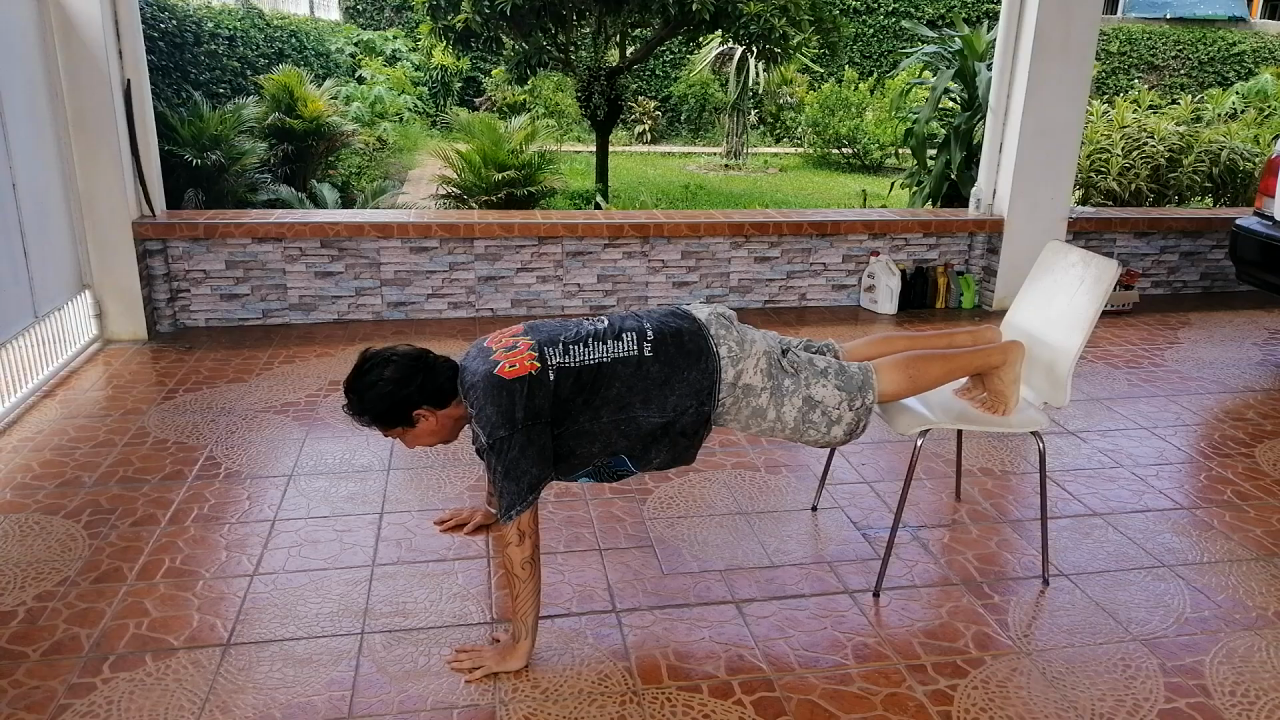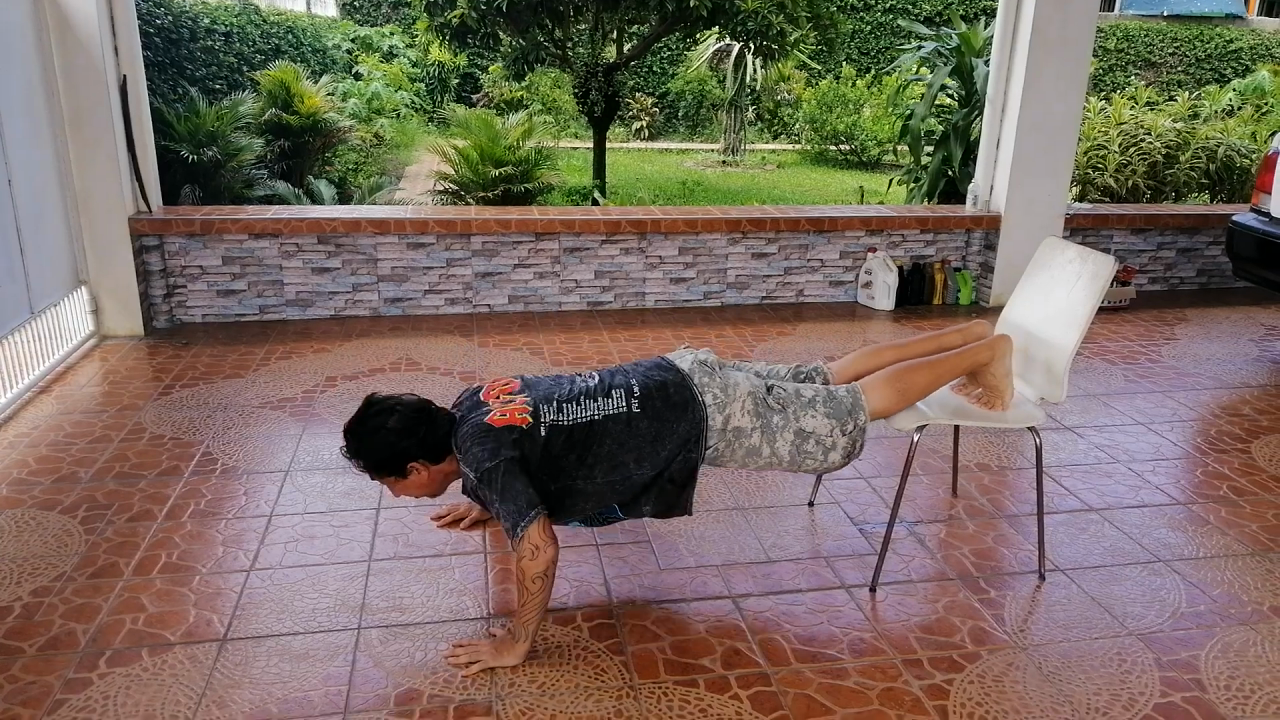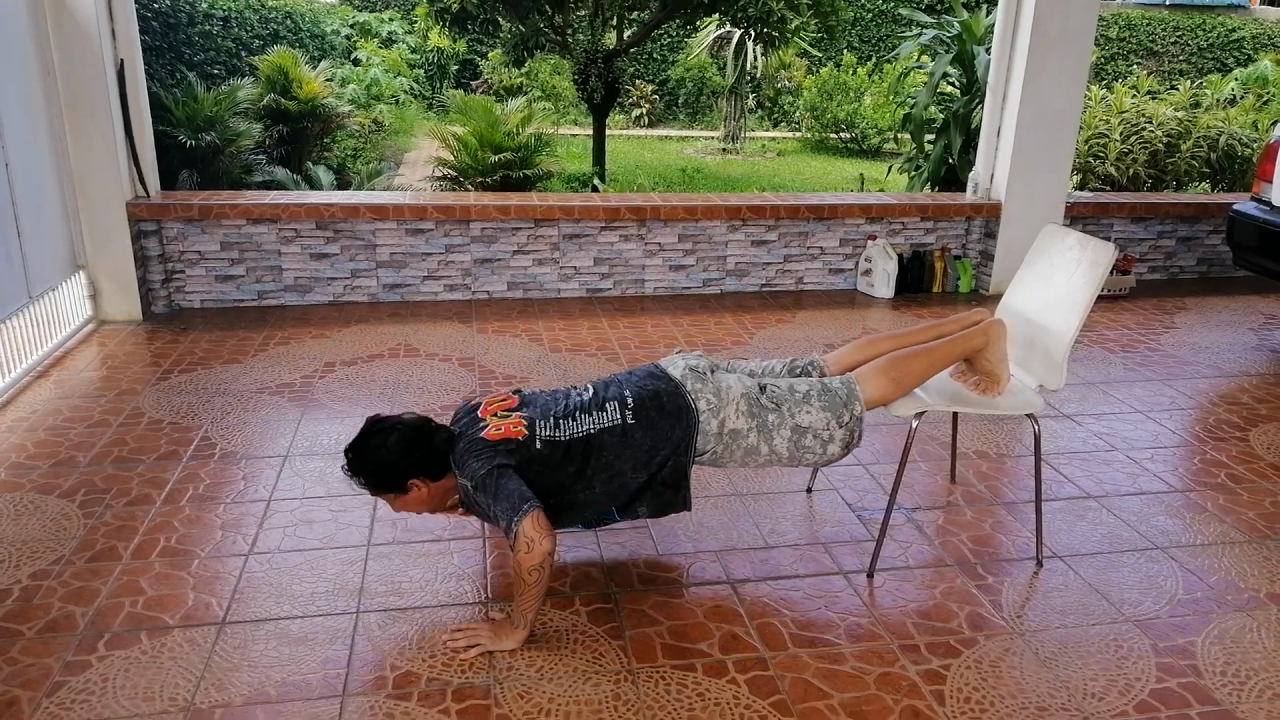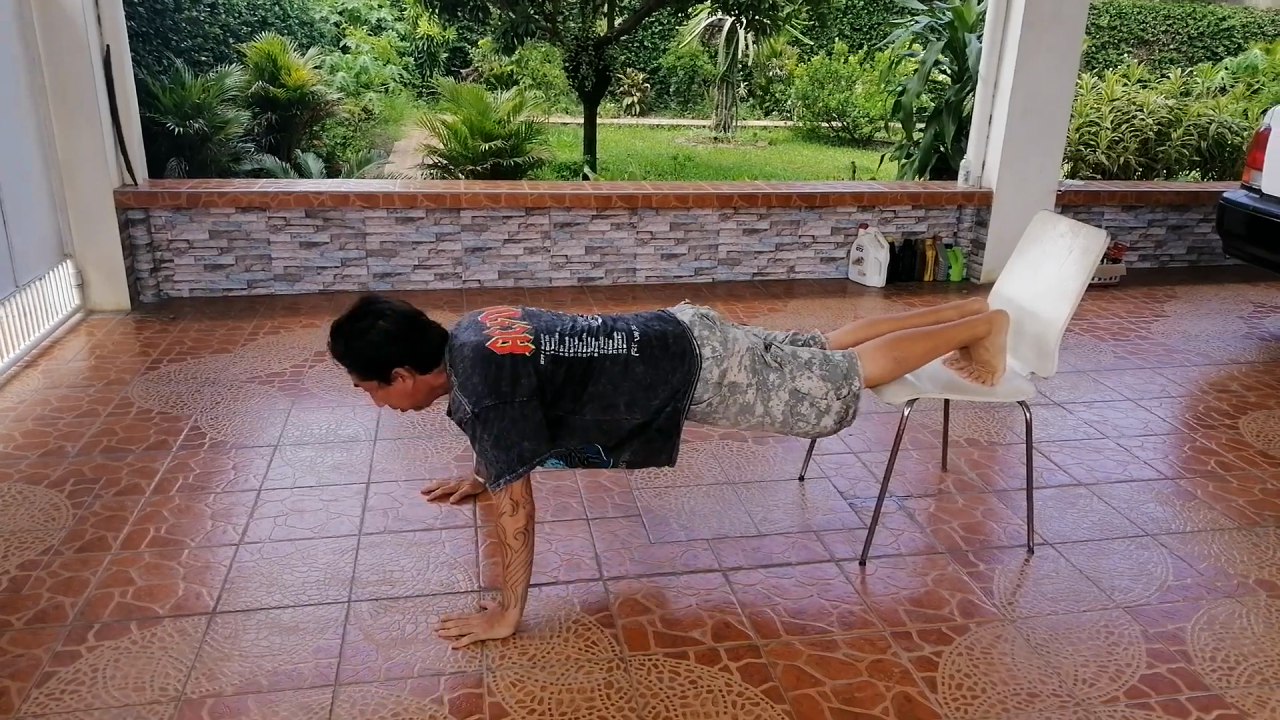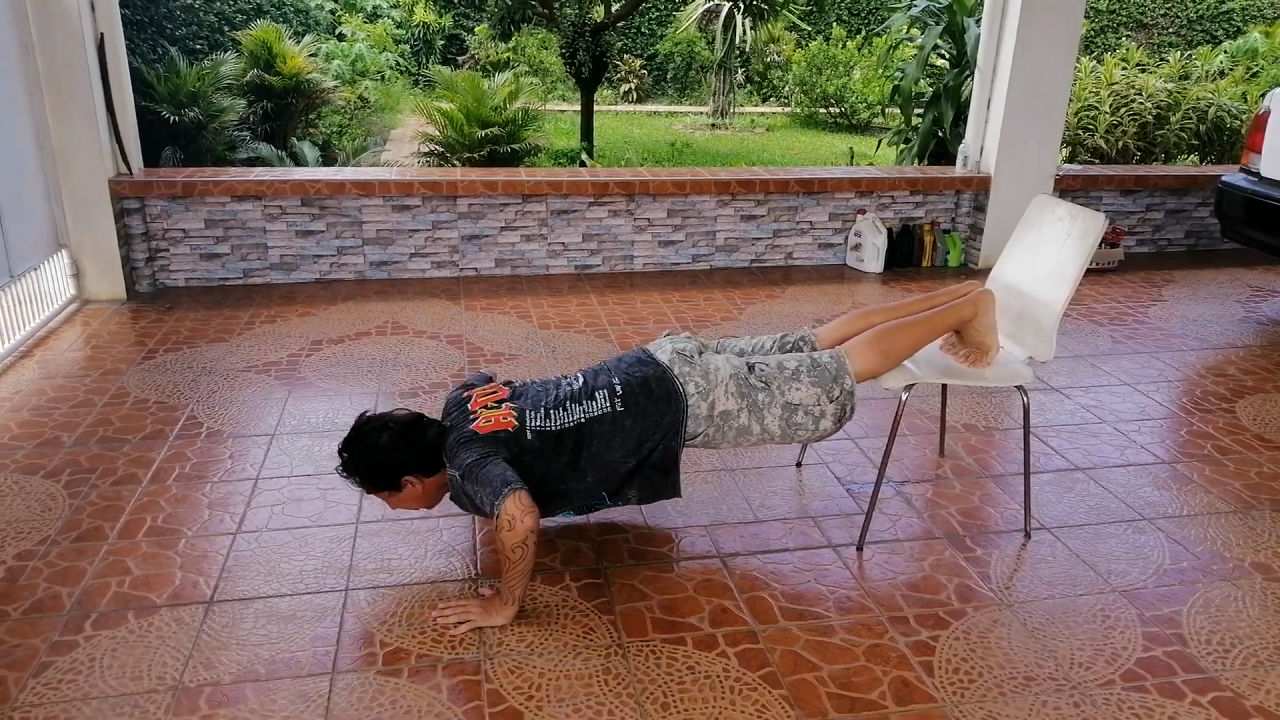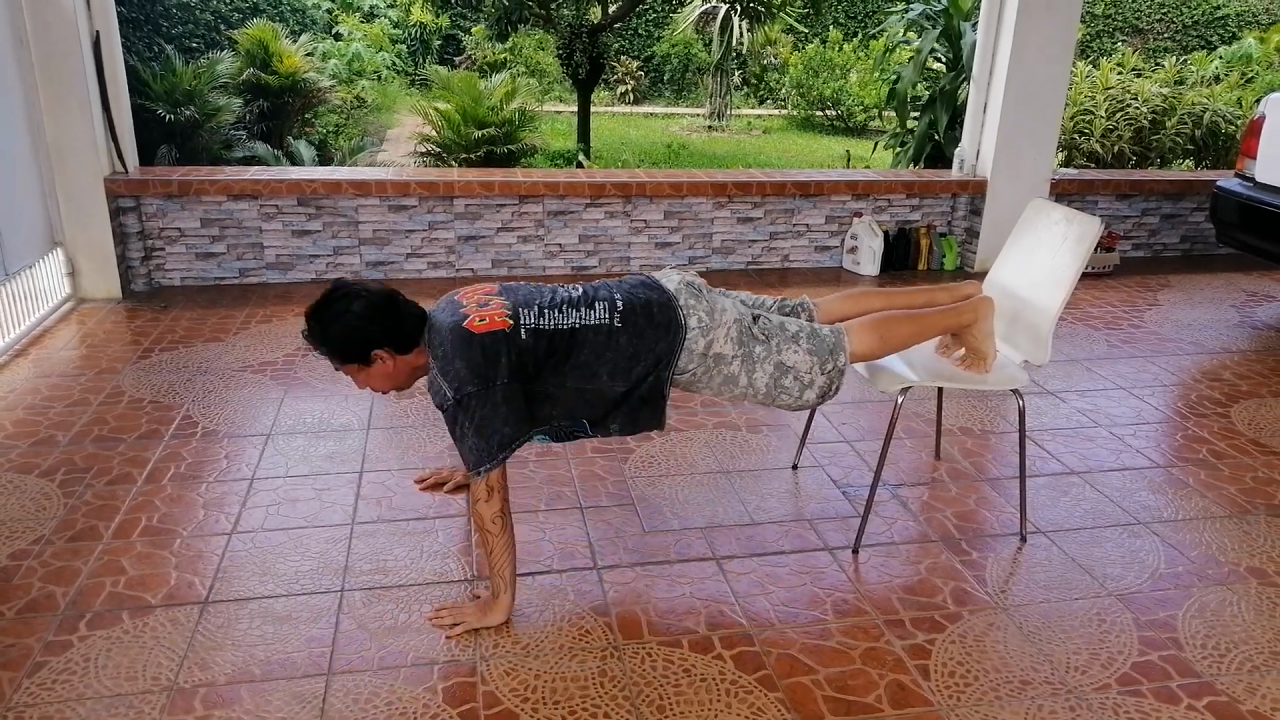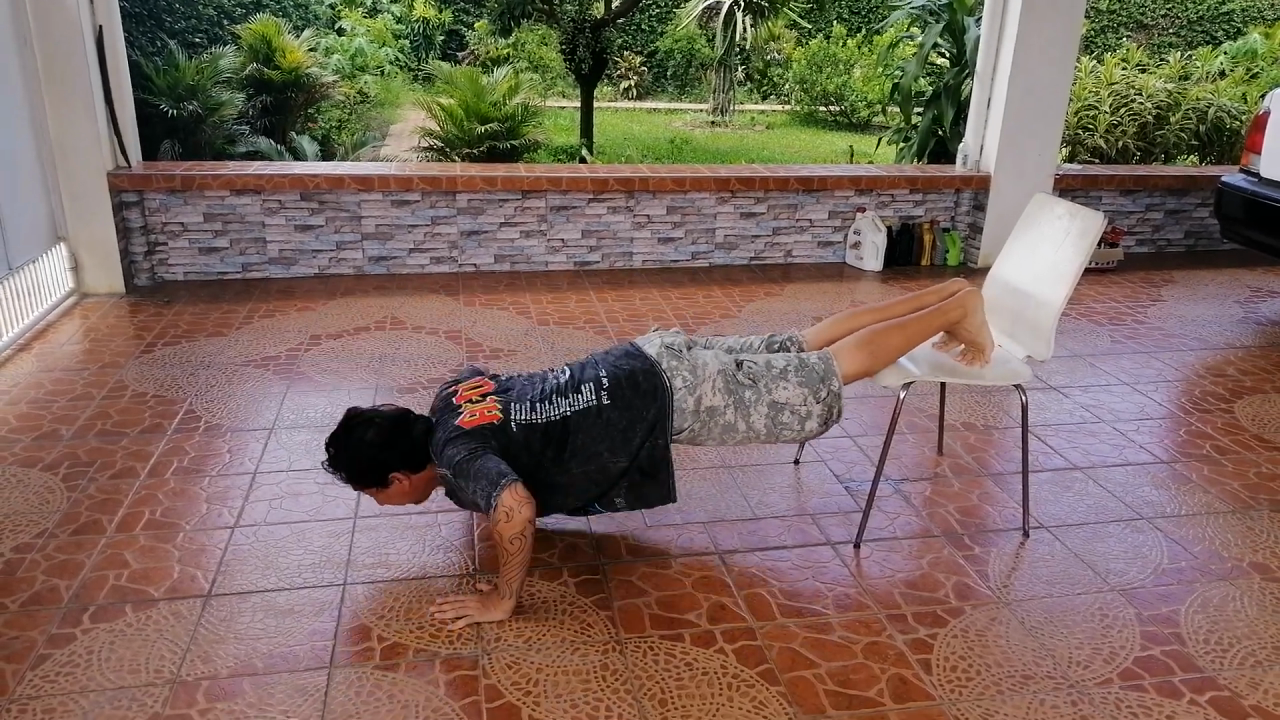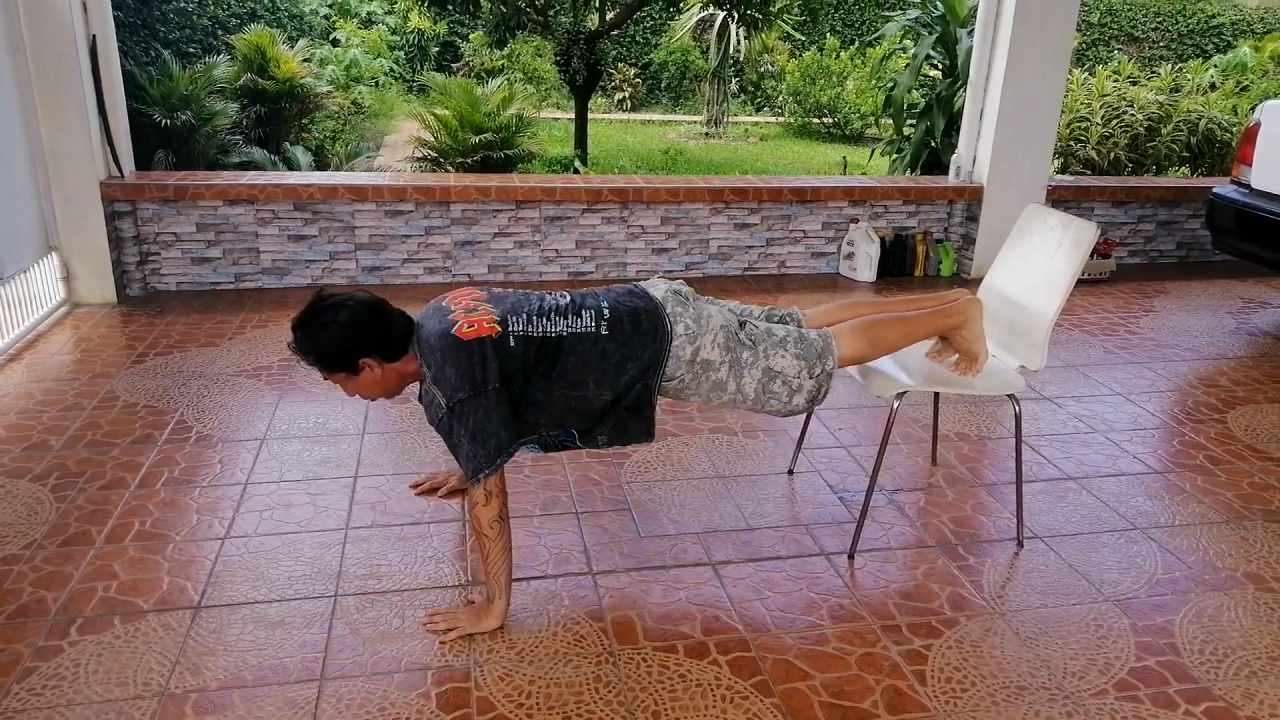
dt=0.5s
person 1, frame 1
left shoulder: (494, 402)
right shoulder: (476, 362)
left elbow: (522, 535)
left wrist: (517, 645)
right wrist: (490, 503)
left hip: (712, 371)
right hip: (700, 334)
left knee: (863, 391)
right knee: (842, 362)
left ankle: (996, 357)
right ankle: (977, 336)
person 1, frame 2
left shoulder: (481, 456)
right shoulder: (469, 407)
left elbow: (539, 546)
left wrist: (516, 641)
right wrist: (488, 502)
left hip: (705, 417)
right hip: (685, 378)
left knee: (856, 409)
right knee: (834, 381)
left ankle: (987, 353)
right ankle: (969, 333)
person 1, frame 3
left shoulder: (481, 465)
right shoulder: (467, 417)
left elbow: (538, 539)
left wrist: (515, 625)
left hip: (695, 418)
right hip: (678, 382)
left knee: (852, 401)
right knee: (827, 372)
left ankle: (981, 338)
right ankle: (967, 320)
person 1, frame 4
left shoulder: (480, 376)
right shoulder: (466, 335)
left elbow: (515, 506)
left wrist: (507, 613)
right wrist: (481, 472)
left hip: (697, 370)
right hip: (683, 337)
left knee: (848, 379)
right knee: (827, 350)
left ankle: (981, 328)
right ankle: (963, 309)
person 1, frame 5
left shoulder: (469, 461)
right shoulder: (458, 408)
left elbow: (519, 517)
left wrist: (504, 602)
left hip: (682, 400)
right hip: (666, 364)
left knee: (838, 379)
right knee: (814, 349)
left ankle: (970, 307)
right ankle: (955, 293)
person 1, frame 6
left shoulder: (455, 364)
right shoulder: (446, 315)
left elbow: (492, 494)
left wrist: (498, 601)
right wrist: (474, 460)
left hip: (681, 337)
right hip: (669, 300)
left knee: (837, 350)
right knee: (816, 318)
left ankle: (967, 313)
right ankle: (954, 294)
person 1, frame 7
left shoulder: (457, 456)
right shoulder: (449, 403)
left elbow: (516, 511)
left wrist: (502, 596)
left hip: (669, 396)
right hip: (655, 361)
left knee: (832, 373)
right knee: (809, 347)
left ankle: (957, 307)
right ankle: (940, 294)
person 1, frame 8
left shoulder: (446, 372)
right shoulder: (433, 321)
left elbow: (489, 495)
left wrist: (493, 605)
right wrist: (468, 462)
left hip: (668, 344)
right hip: (655, 309)
left knee: (825, 354)
right knee: (806, 328)
left ankle: (956, 313)
right ankle: (943, 301)
